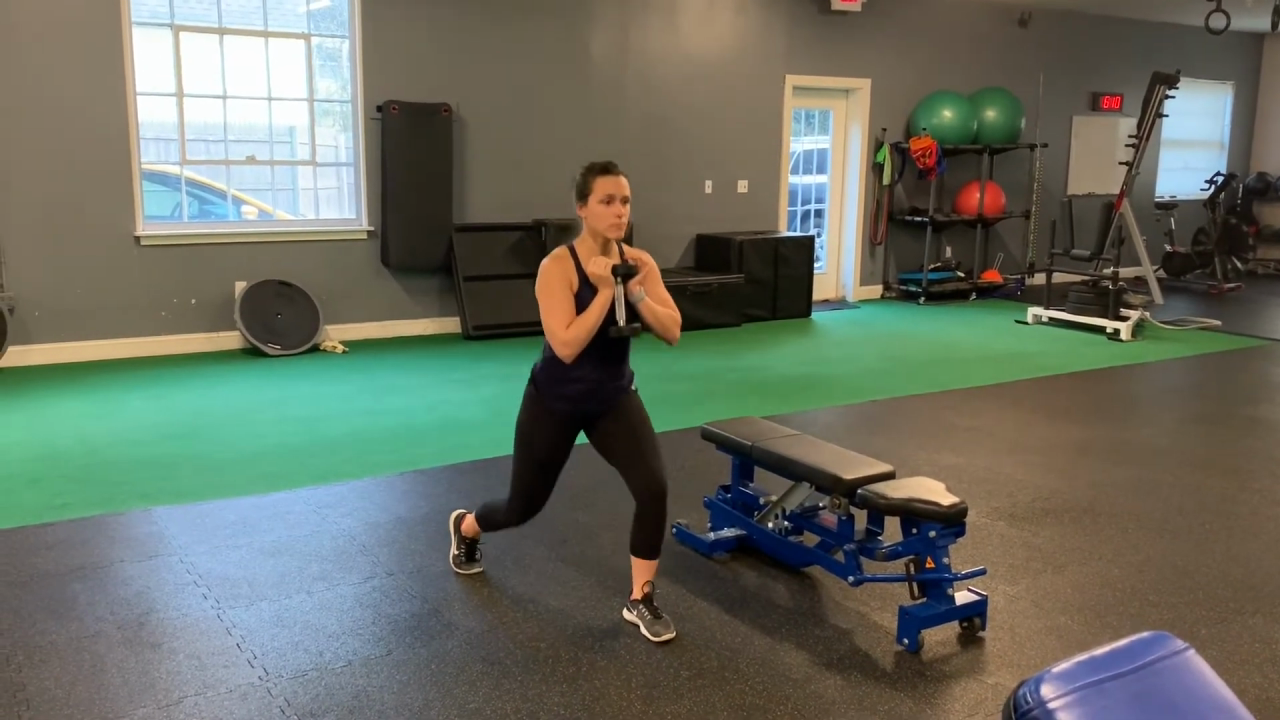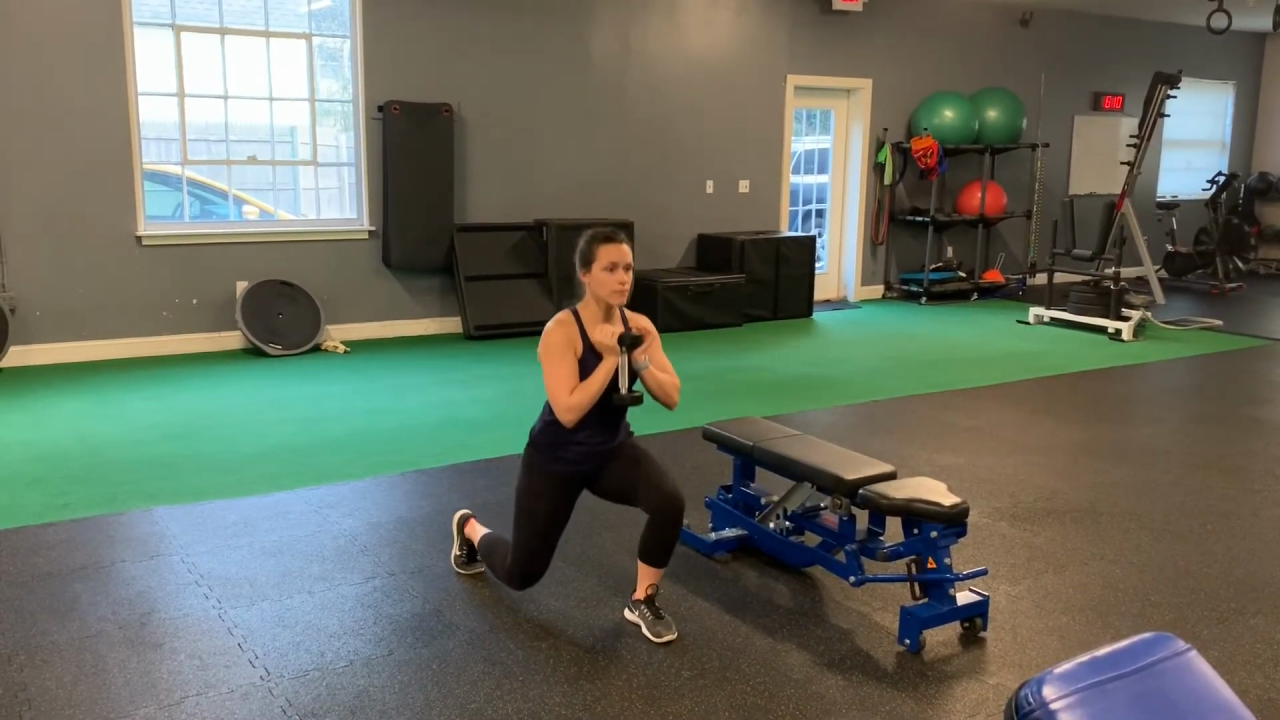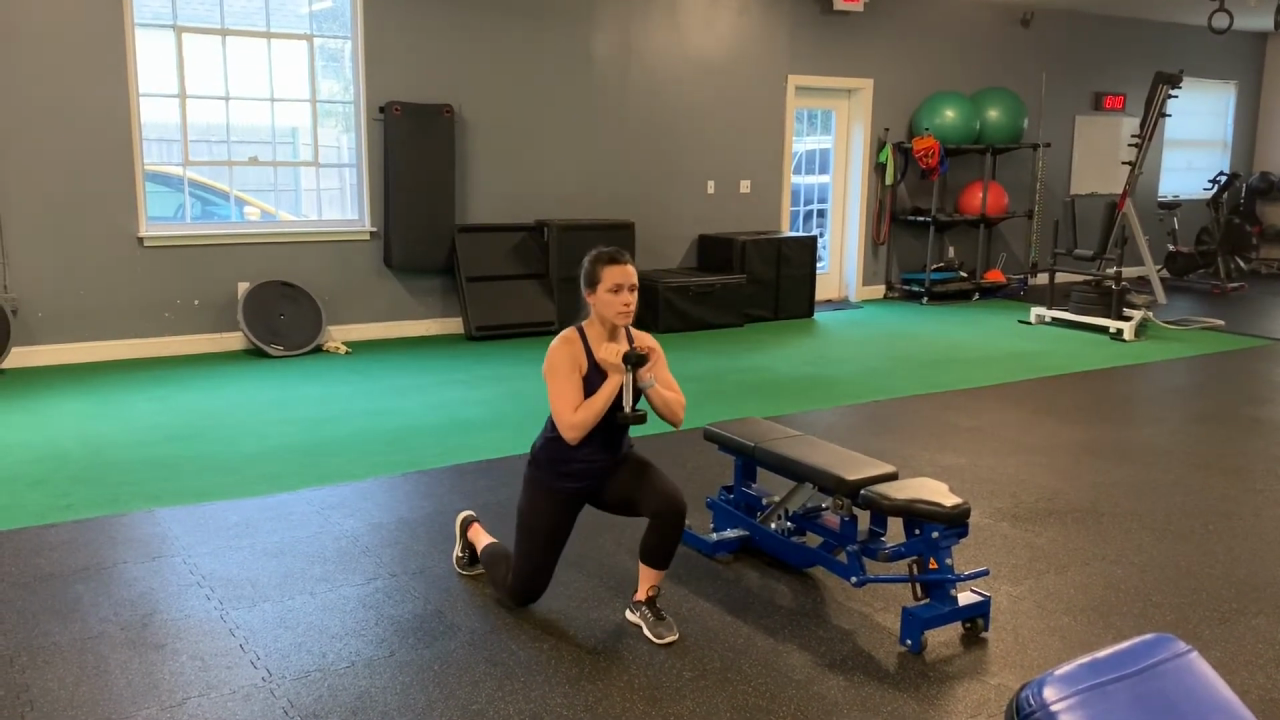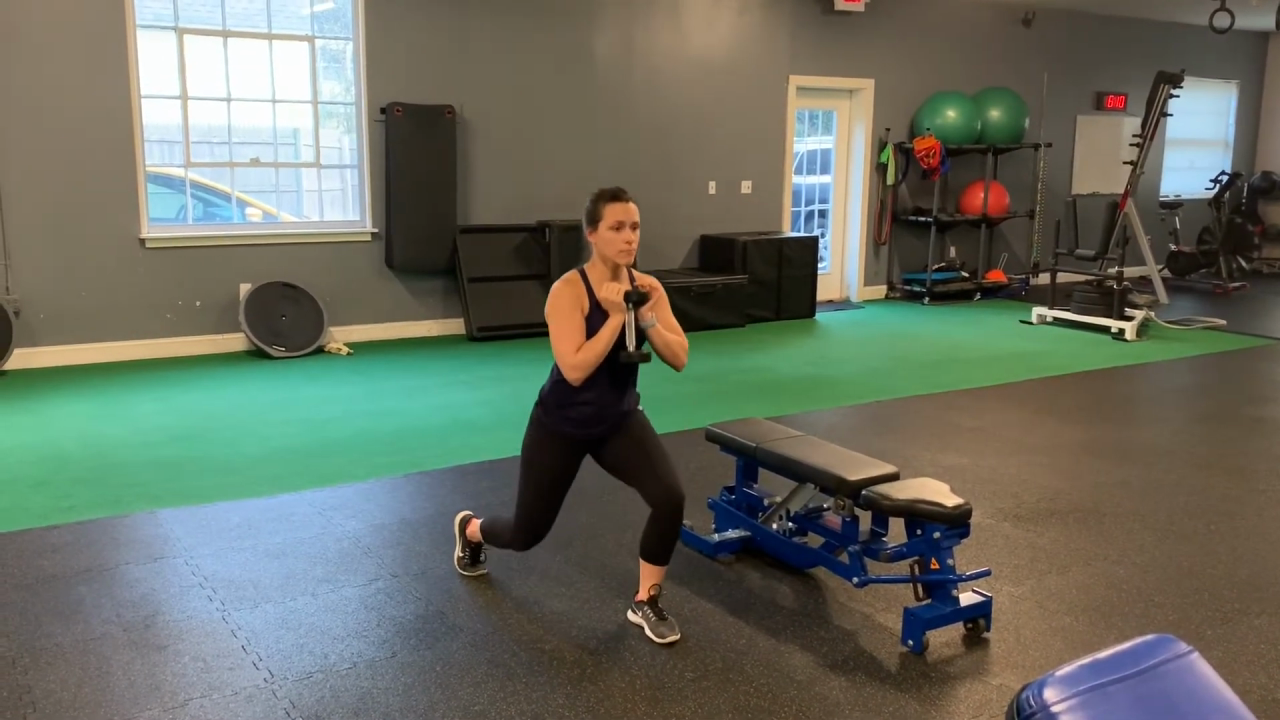
dt=0.3s
person 1, frame 1
left shoulder: (640, 263)
right shoulder: (558, 266)
left elbow: (673, 332)
right elbow: (566, 346)
left wrist: (635, 291)
right wrist: (604, 291)
left hip: (614, 397)
right hip: (555, 400)
left knee: (653, 488)
right knee: (524, 505)
left ankle: (641, 600)
right ankle: (465, 527)
person 1, frame 2
left shoulder: (640, 326)
right shoulder: (561, 331)
left elbow: (672, 397)
right elbow: (568, 412)
left wrist: (639, 359)
right wrist: (610, 359)
left hip: (613, 450)
right hip: (555, 460)
left knee: (669, 503)
right knee: (523, 573)
left ankle: (643, 601)
right ankle: (470, 528)
person 1, frame 3
left shoulder: (644, 343)
right shoulder: (566, 348)
left elbow: (677, 414)
right elbow: (572, 429)
left wrist: (645, 377)
right wrist: (616, 376)
left hip: (614, 464)
right hip: (557, 475)
left knee: (671, 506)
right knee: (523, 591)
left ankle: (643, 603)
right ankle: (472, 531)
person 1, frame 4
left shoulder: (648, 287)
right shoulder: (569, 290)
left elbow: (680, 359)
right elbow: (575, 370)
left wrist: (647, 317)
right wrist: (617, 315)
left hip: (620, 419)
right hip: (561, 424)
left knee: (670, 497)
right knee: (526, 534)
left ankle: (646, 602)
right ankle: (470, 529)
